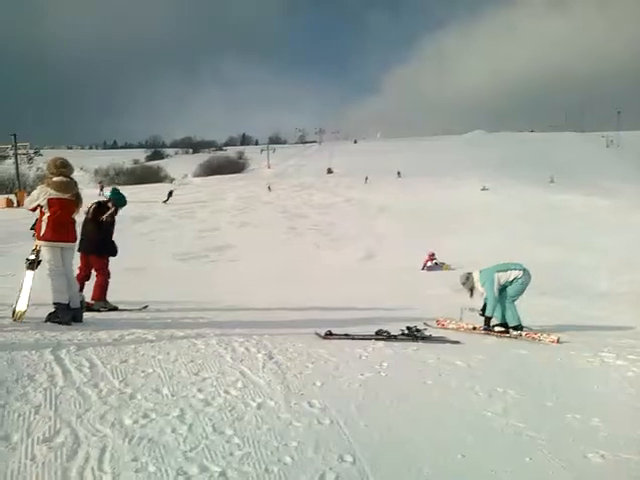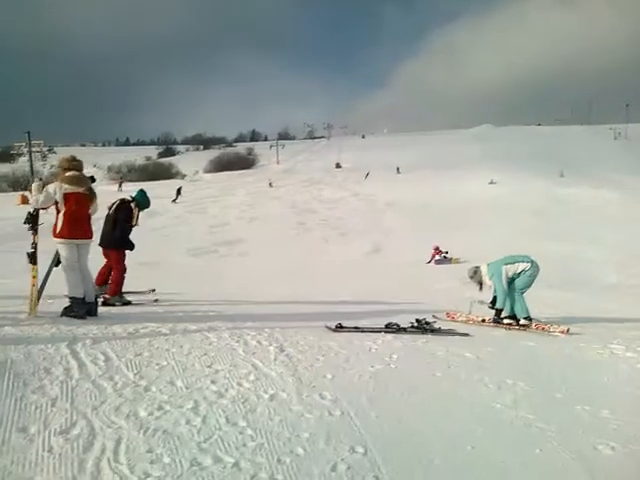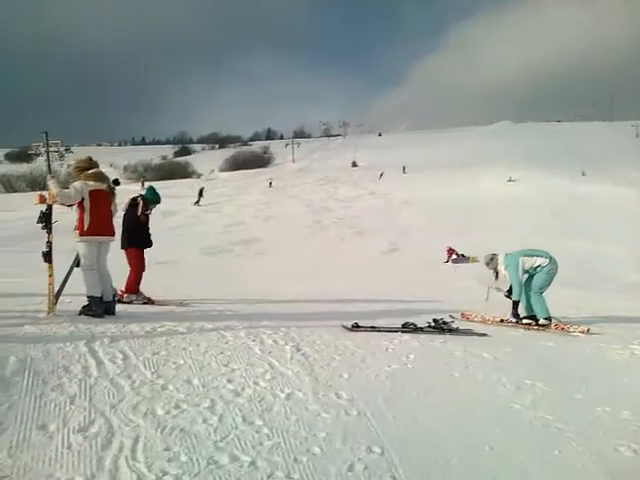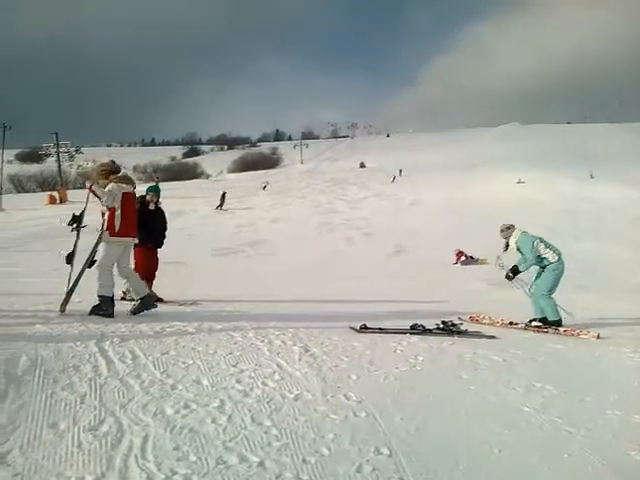
dt=0.5s
person 1, frame 1
left shoulder: (44, 190)
right shoulder: (75, 191)
left elbow: (29, 204)
left hip: (49, 237)
right hip: (69, 237)
left knee: (55, 272)
right knee: (68, 272)
left ankle: (62, 310)
right ankle: (75, 308)
person 1, frame 2
left shoulder: (58, 187)
right shoulder: (89, 188)
left elbow: (37, 202)
right elbow: (93, 210)
left wrist: (37, 186)
left hip: (66, 233)
right hip: (85, 233)
left knee: (70, 267)
right knee: (82, 267)
left ankle: (77, 305)
right ankle: (90, 303)
person 1, frame 3
left shoulder: (82, 185)
right shoulder: (107, 187)
left elbow: (63, 197)
right elbow: (113, 210)
left wrist: (52, 182)
left hip: (88, 232)
right hip: (106, 232)
left knee: (88, 267)
right knee: (101, 266)
left ankle: (95, 304)
right ankle: (108, 302)
person 1, frame 4
left shoulder: (114, 186)
right shoulder: (126, 188)
left elbow: (109, 202)
left wrist: (93, 188)
left hip: (115, 234)
right hip: (128, 234)
left knee: (104, 267)
right knee: (125, 269)
left ankle: (105, 304)
right ankle: (145, 297)
